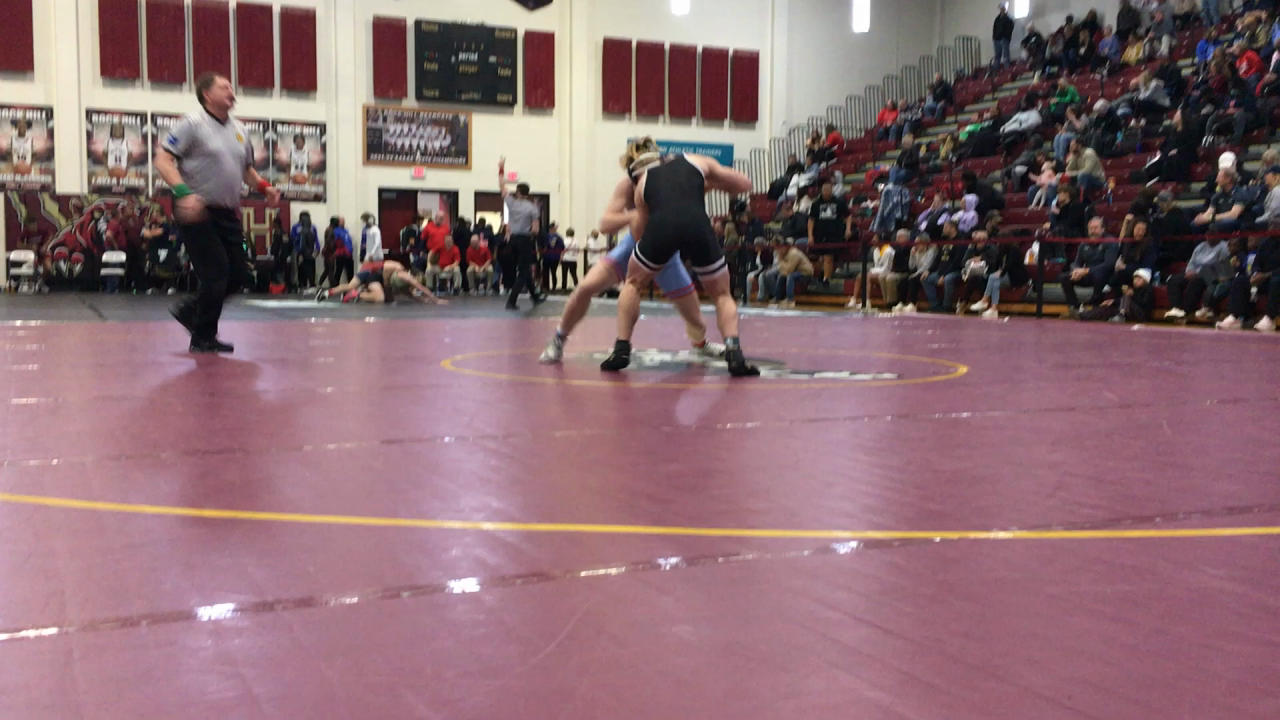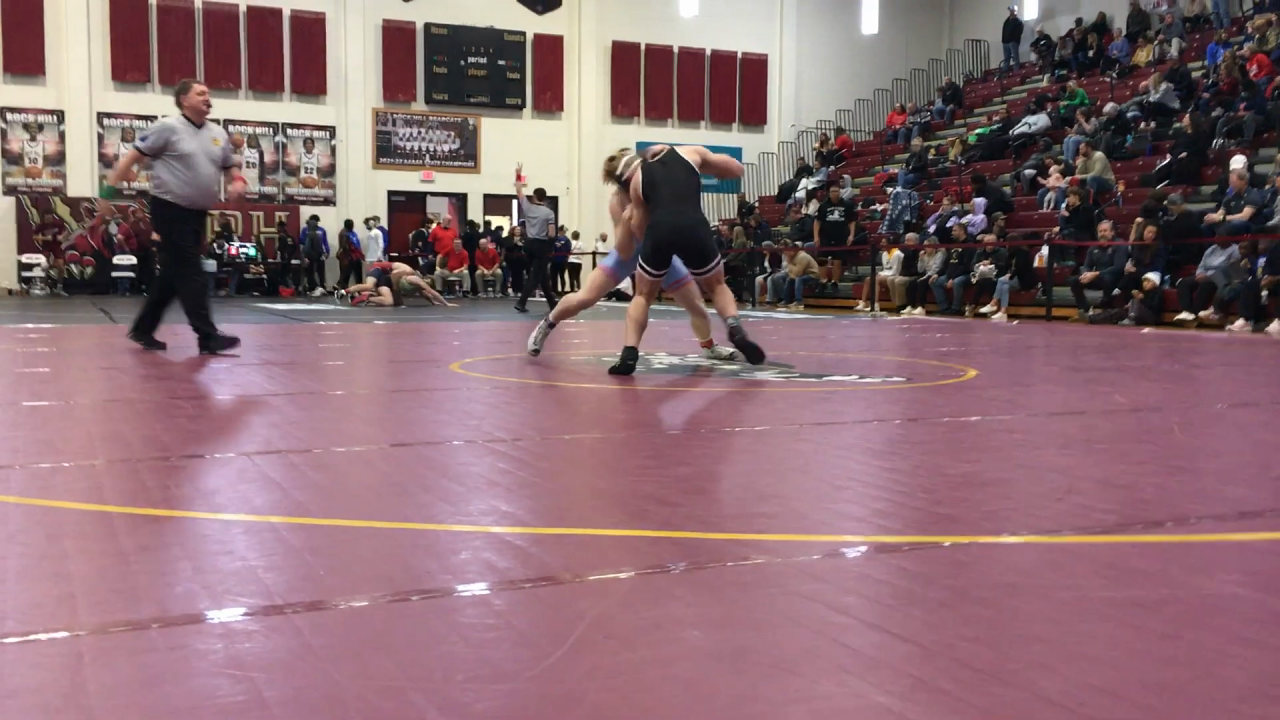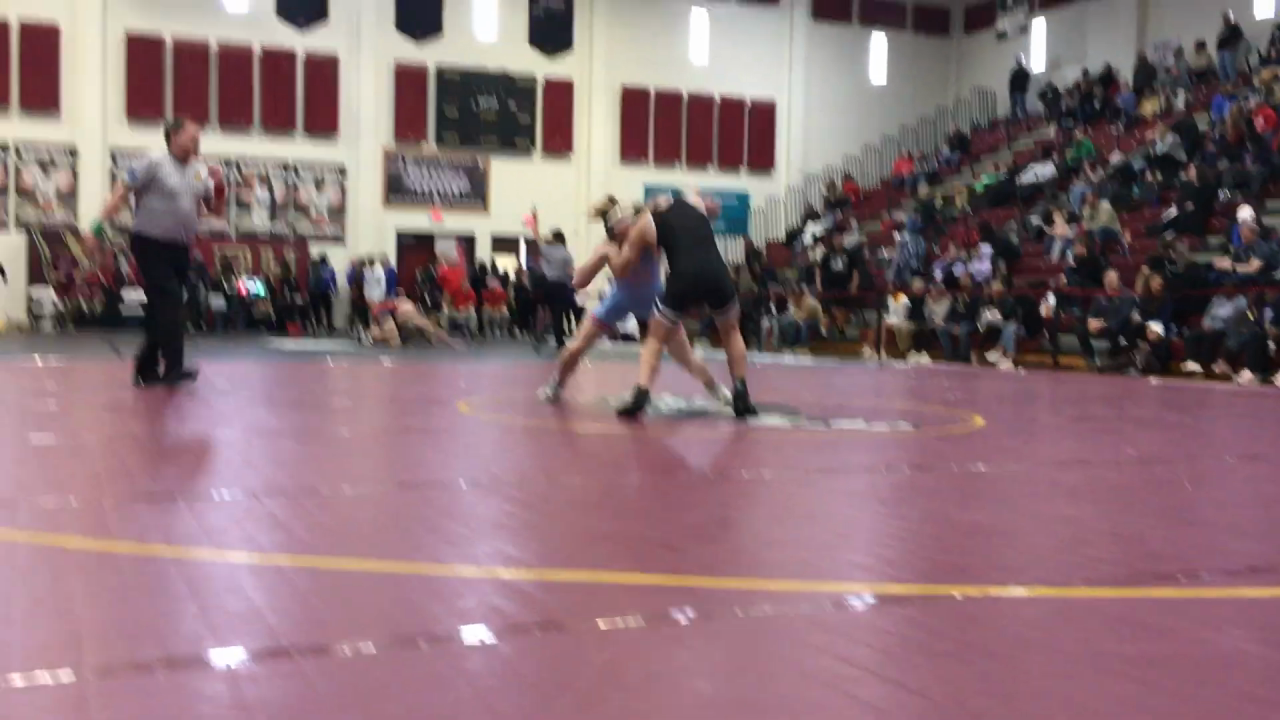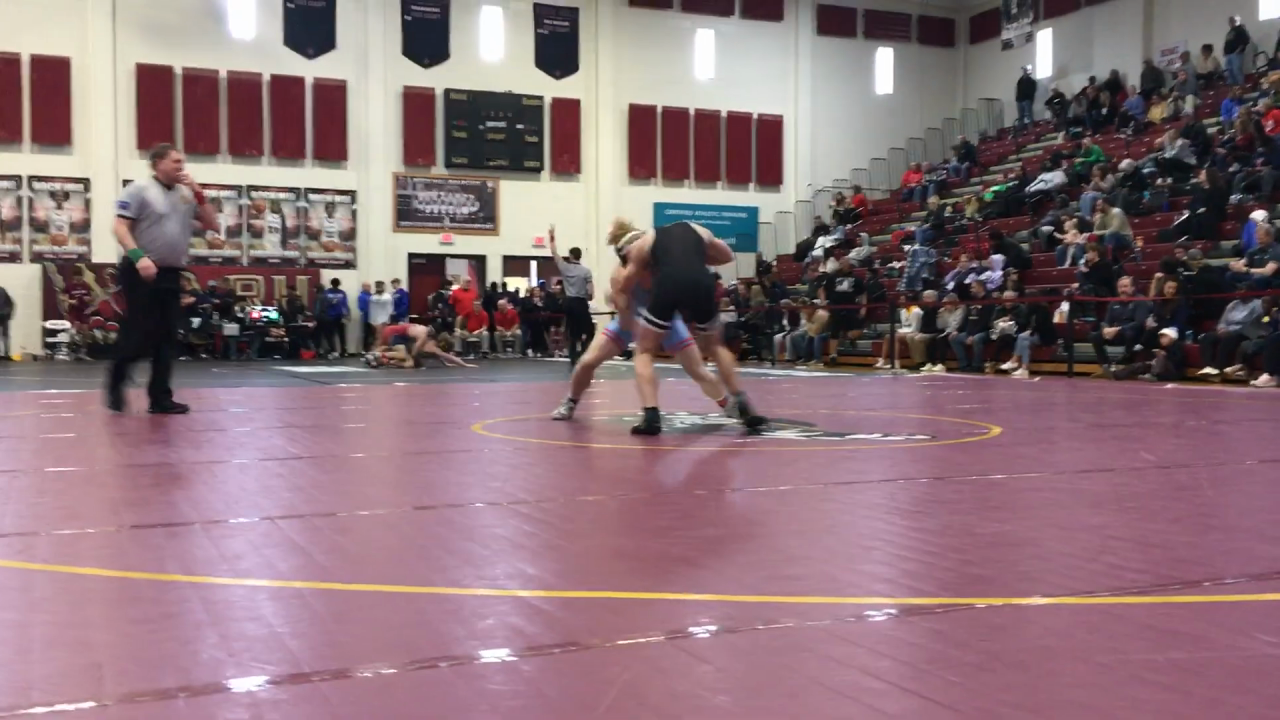
dt=0.2s
person 1, frame 1
left shoulder: (239, 131)
right shoulder: (193, 125)
left elbow: (246, 169)
right elbow: (163, 161)
left wrist: (265, 188)
right wrist: (184, 193)
left hip: (227, 214)
right hip: (197, 214)
left knee: (237, 273)
right knee: (215, 273)
left ankle: (192, 312)
right ankle: (204, 337)
person 1, frame 2
left shoulder: (219, 133)
right shoulder: (169, 128)
left elbow: (231, 168)
right elbow: (131, 158)
left wrist: (238, 182)
right wrist: (108, 194)
left hip: (196, 214)
right hip: (169, 210)
left knee: (175, 276)
right knee: (189, 273)
left ankle: (142, 328)
right ankle: (208, 336)
person 1, frame 3
left shoulder: (201, 172)
right shoulder: (153, 164)
left elbow: (216, 210)
right elbow: (119, 195)
left wrist: (219, 187)
right wrist: (97, 228)
left hip: (178, 250)
right hip: (150, 246)
left knee: (168, 307)
right knee: (168, 305)
left ankle: (146, 368)
right ankle: (173, 367)
person 1, frame 4
left shoulder: (187, 194)
right shoulder: (139, 190)
left elbow: (211, 225)
right elbow: (120, 227)
left wrist: (198, 195)
right wrist: (138, 258)
left hip: (170, 275)
right hip: (139, 273)
left knee: (166, 336)
right knee: (140, 334)
left ankle: (160, 398)
right ankle: (116, 385)
person 2, frame 1
left shoulder: (643, 180)
right shoulder: (695, 161)
left elbow: (639, 230)
right elbow: (745, 185)
left hip: (660, 227)
right hip: (697, 227)
left knee: (633, 284)
right knee: (721, 295)
left ankle: (621, 352)
right ankle: (734, 354)
person 2, frame 2
left shoulder: (635, 178)
right shoulder: (688, 152)
left elbow: (639, 230)
right elbow: (737, 170)
left hip: (660, 231)
right hip: (695, 230)
left knee: (643, 295)
right knee: (717, 286)
left ankle: (628, 357)
right ankle: (736, 331)
person 2, frame 3
left shoulder: (644, 224)
right shoulder: (691, 201)
left elbow: (622, 267)
right elbow: (713, 210)
left hip: (684, 278)
right hip: (717, 274)
left knee: (655, 339)
right knee: (731, 332)
left ankle: (640, 397)
right ankle: (741, 399)
person 2, frame 4
left shoulder: (645, 241)
right shoulder: (694, 230)
left elbow: (622, 286)
right elbow: (727, 255)
left hip: (668, 285)
right hip: (701, 284)
left knee: (644, 352)
right knee: (714, 347)
left ankle: (651, 417)
right ankle: (744, 408)
person 3, frame 1
right shoulder: (626, 186)
right hip: (633, 248)
left knee: (694, 318)
right knee: (585, 287)
left ankle: (701, 345)
right ankle: (557, 342)
person 3, frame 2
right shoulder: (619, 201)
right elbow: (624, 252)
right wrist: (628, 219)
right hip: (630, 252)
left knee: (696, 306)
right knee: (585, 297)
left ankle: (710, 347)
right ankle: (546, 325)
person 3, frame 3
right shoulder: (609, 247)
right elbow: (578, 284)
right wrist: (599, 257)
left hip: (652, 299)
right hip: (620, 300)
left knee: (685, 358)
right knee: (576, 349)
left ankle: (714, 388)
right ankle: (555, 385)
person 3, frame 4
right shoulder: (621, 273)
right hip: (633, 318)
left knee: (698, 370)
right knee: (587, 361)
left ankle: (727, 405)
right ankle: (570, 403)
